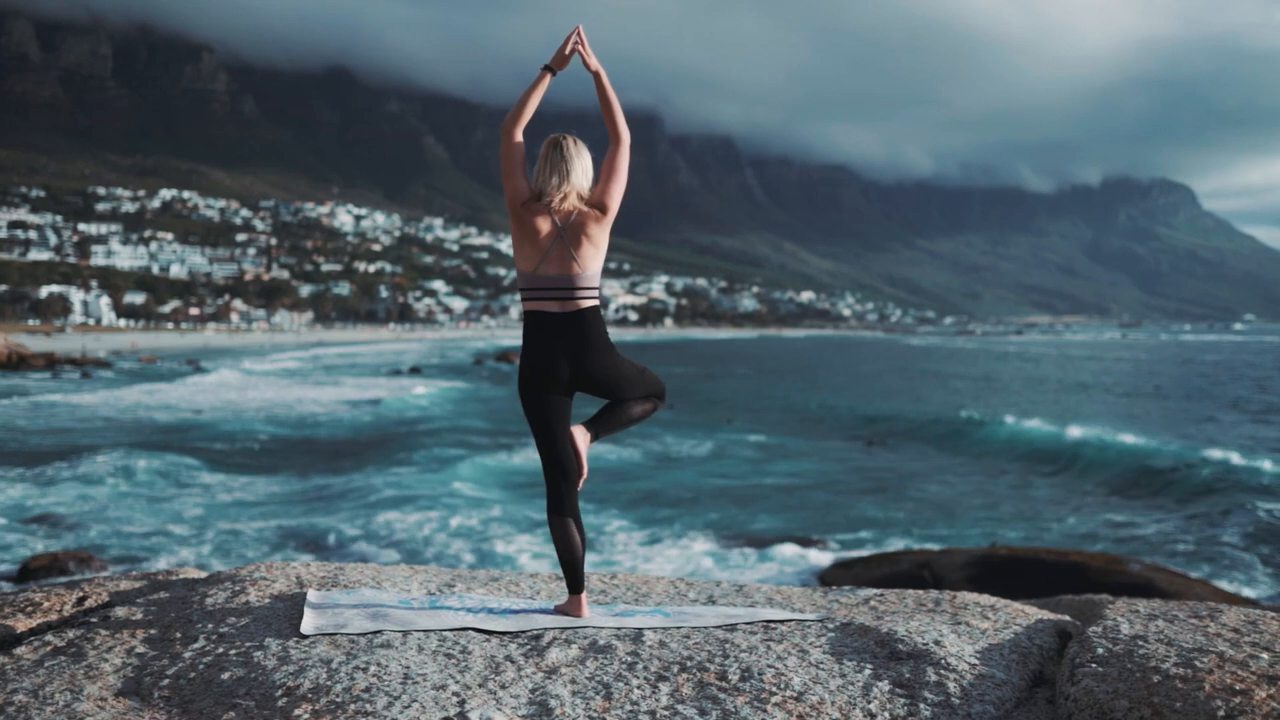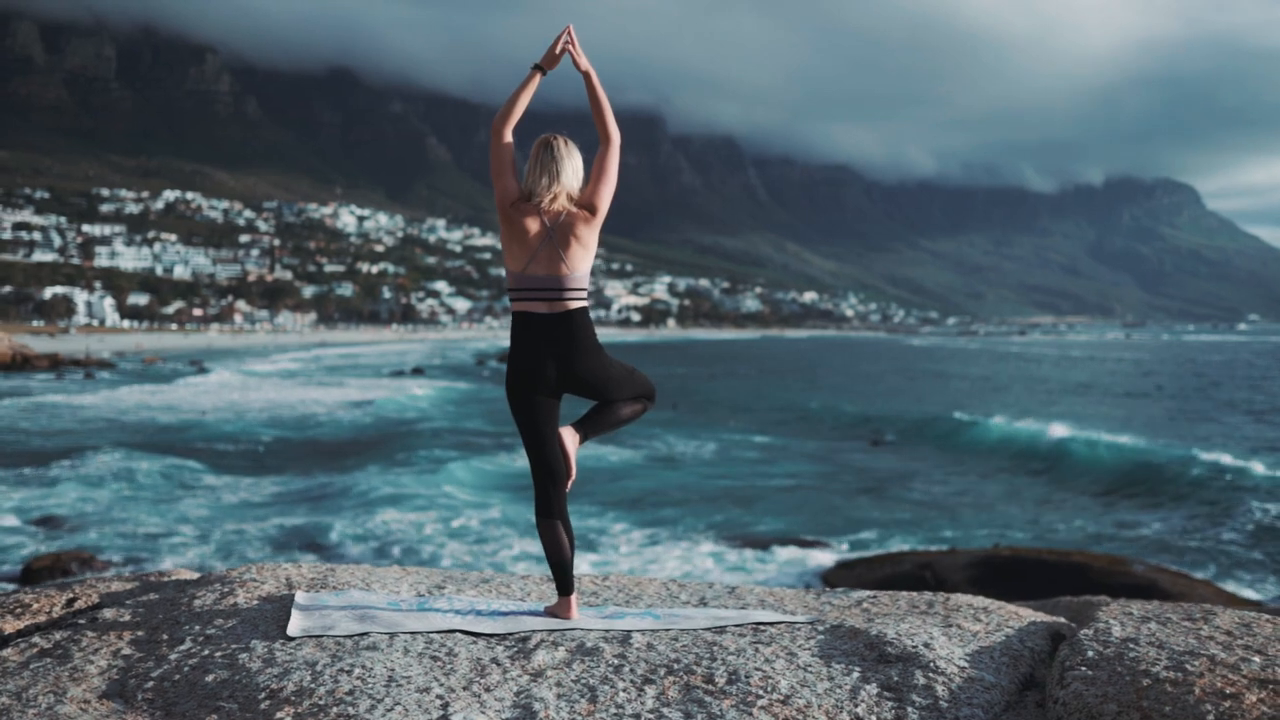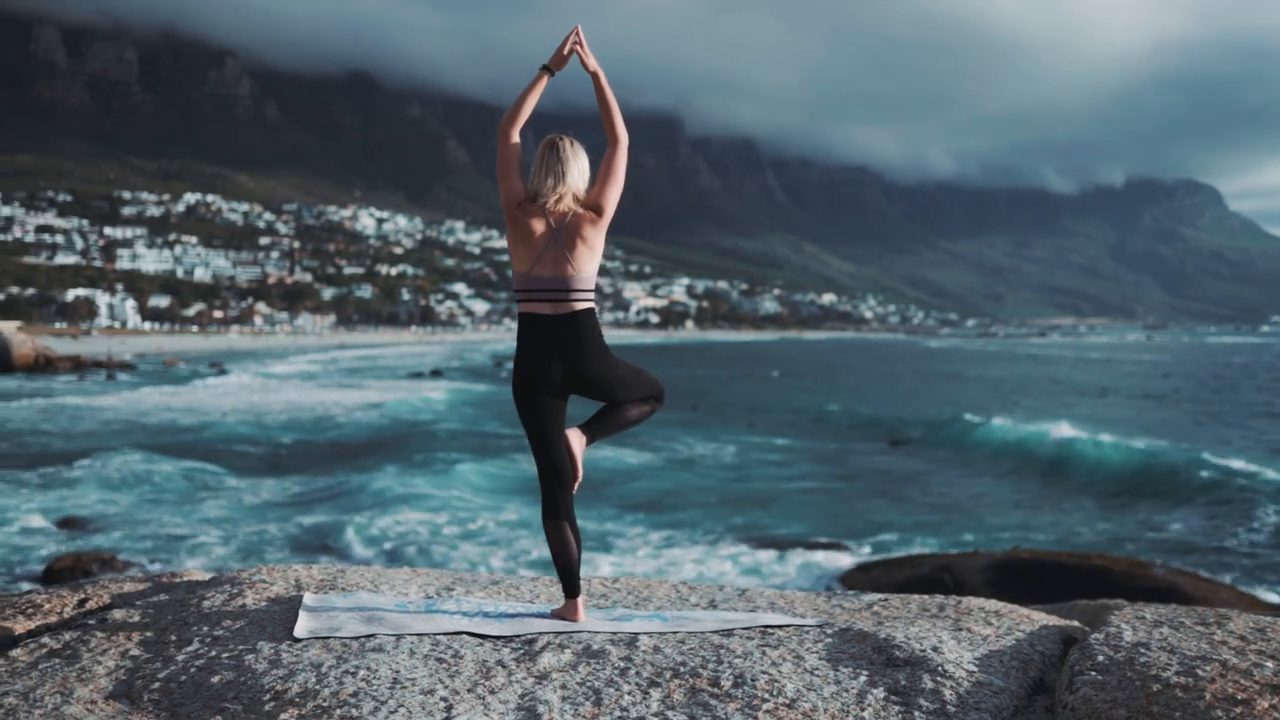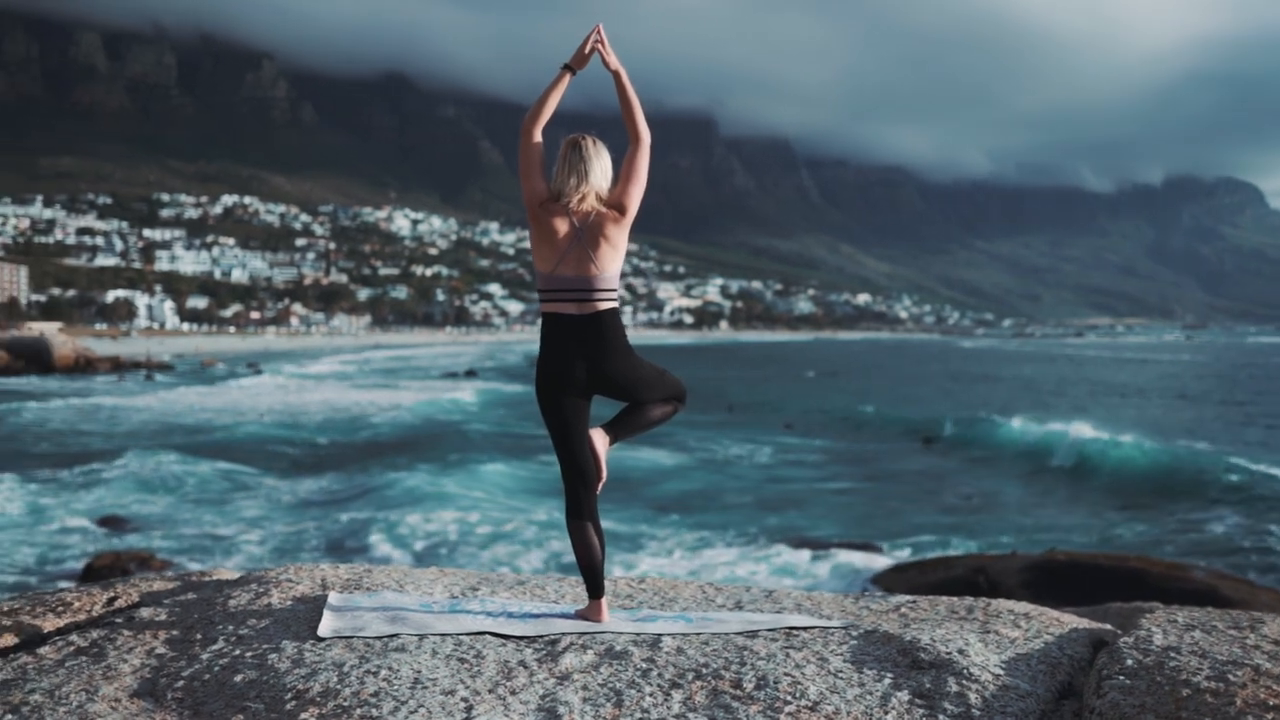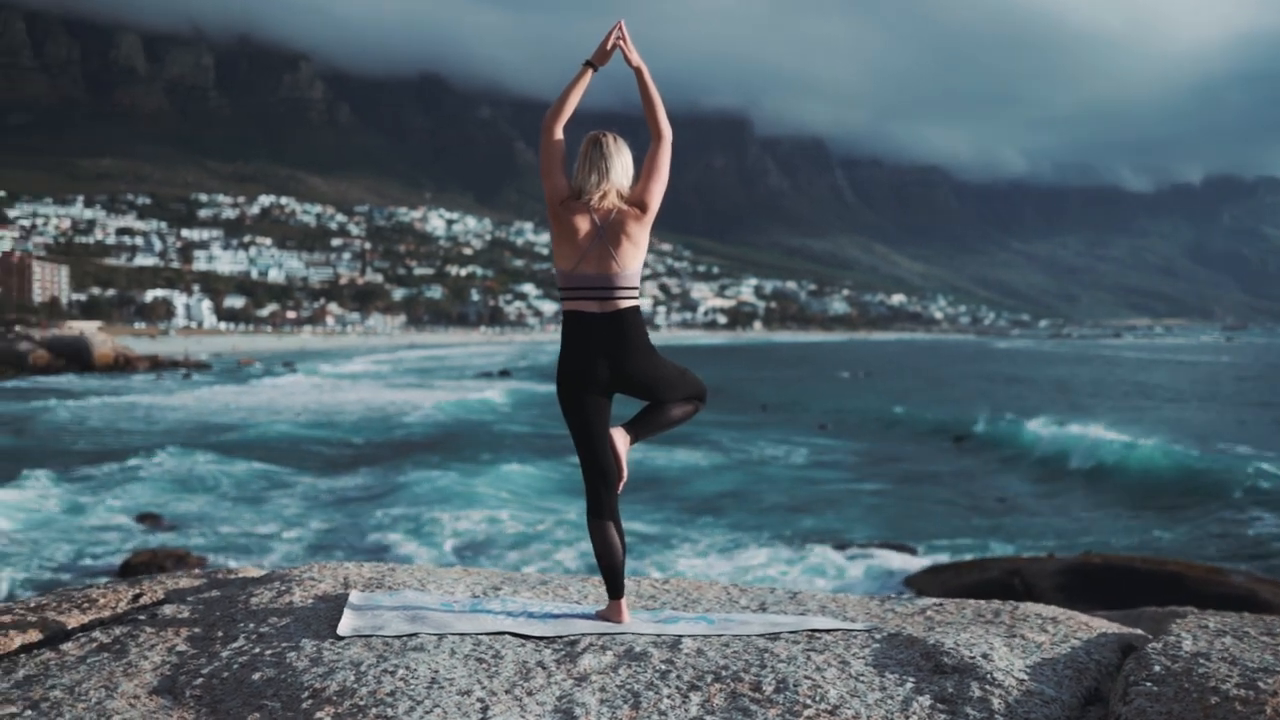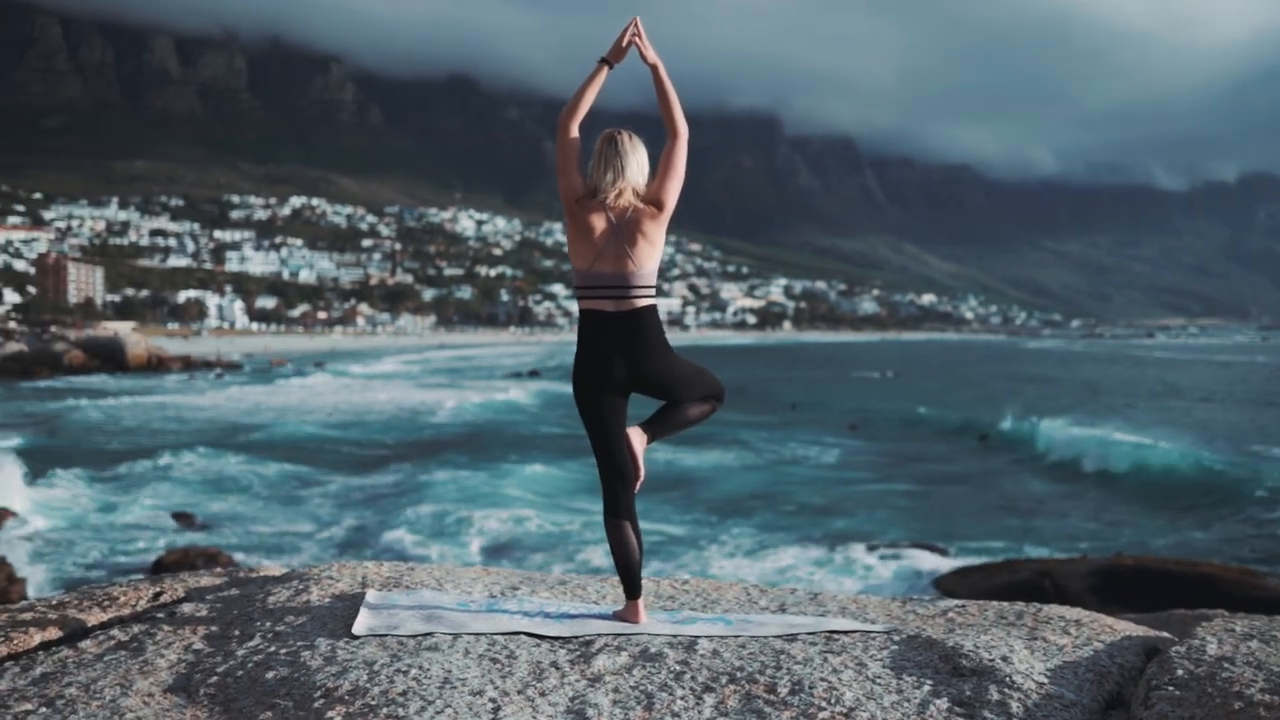
dt=0.4s
person 1, frame 1
left shoulder: (523, 216)
right shoulder: (598, 217)
left elbow: (512, 132)
right elbow: (622, 137)
left wrist: (551, 69)
right wrist: (595, 69)
left hip: (540, 358)
right hip: (590, 352)
left knee: (560, 483)
right knee: (653, 391)
left ankle: (577, 598)
right ankle: (587, 432)
person 1, frame 2
left shoulder: (513, 216)
right shoulder: (587, 218)
left elbow: (500, 132)
right elbow: (612, 139)
left wrist: (541, 68)
right wrist: (585, 69)
left hip: (527, 359)
right hip: (578, 354)
left knee: (548, 485)
right knee: (643, 391)
left ankle: (566, 600)
right ankle: (577, 433)
person 1, frame 3
left shoulder: (518, 217)
right shoulder: (593, 220)
left elbow: (508, 133)
right elbow: (619, 140)
left wrist: (549, 69)
right wrist: (594, 70)
left hip: (533, 360)
right hip: (584, 355)
left knee: (555, 487)
right knee: (651, 393)
left ankle: (572, 603)
right ankle: (583, 436)
person 1, frame 4
left shoulder: (542, 217)
right shoulder: (617, 219)
left elbow: (530, 133)
right elbow: (642, 139)
left wrist: (571, 68)
right wrist: (615, 68)
left hip: (557, 361)
right hip: (608, 355)
left knee: (578, 487)
right knee: (674, 393)
left ankle: (597, 604)
right ankle: (607, 435)
person 1, frame 5
left shoulder: (563, 215)
right shoulder: (639, 216)
left elbow: (552, 130)
right elbow: (664, 137)
left wrist: (593, 64)
right wrist: (637, 65)
left hip: (579, 359)
right hip: (630, 353)
left knee: (599, 486)
right knee: (694, 393)
left ankle: (618, 605)
right ankle: (628, 435)
person 1, frame 6
left shoulder: (578, 213)
right shoulder: (654, 214)
left elbow: (567, 127)
right elbow: (679, 133)
left wrist: (608, 61)
right wrist: (652, 62)
left hip: (594, 358)
right hip: (646, 352)
left knee: (616, 486)
right knee: (712, 391)
left ankle: (634, 605)
right ankle: (644, 434)
